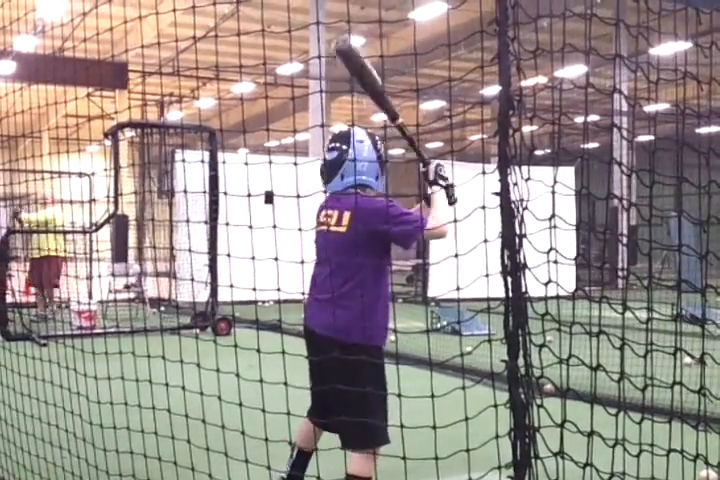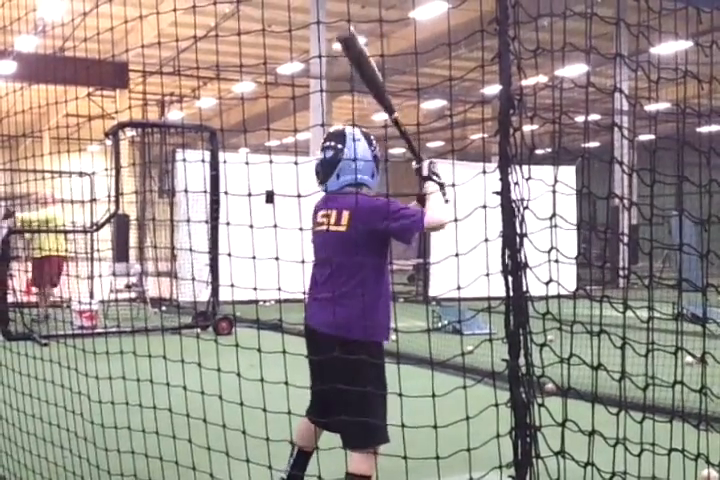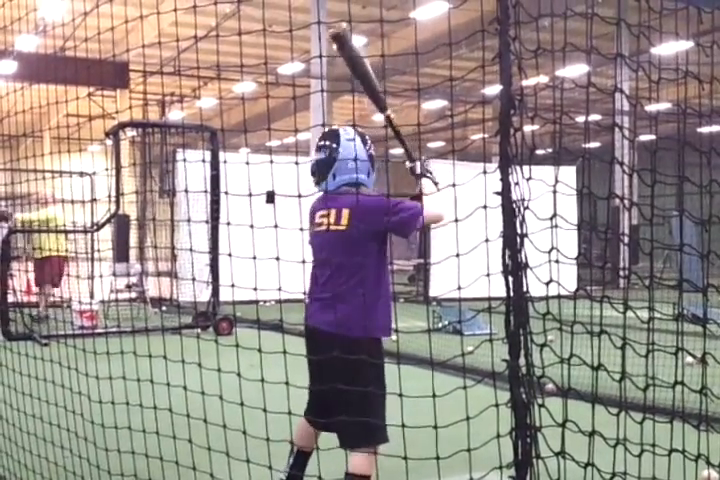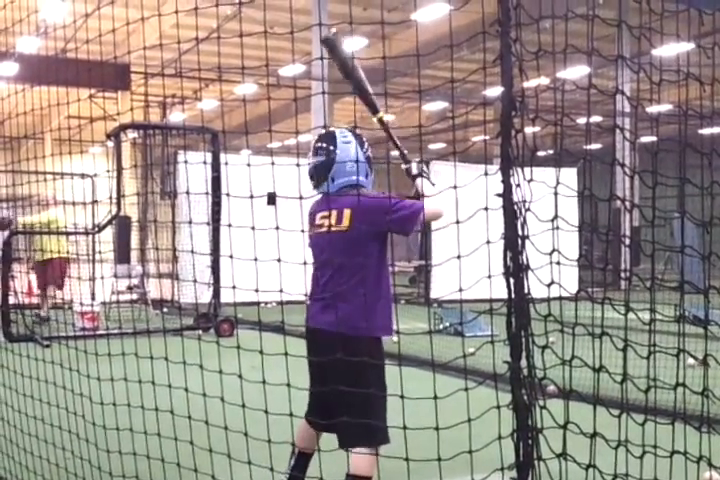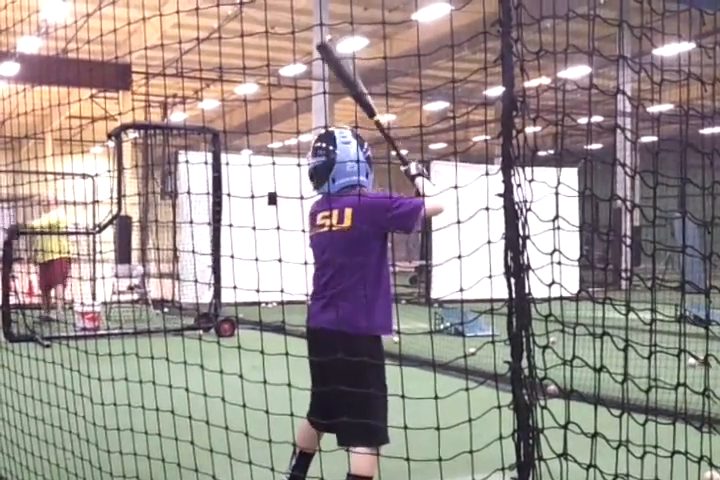
dt=0.1s
person 1, frame 1
left shoulder: (328, 208)
right shoulder: (373, 209)
right elbow: (438, 227)
left wrist: (428, 198)
right wrist: (437, 186)
left hip: (318, 328)
right hip: (354, 335)
left knee: (321, 411)
right knee: (366, 433)
person 1, frame 2
left shoulder: (323, 208)
right shoulder: (372, 208)
right elbow: (436, 220)
left wrist: (422, 195)
right wrist: (431, 182)
left hip: (319, 327)
right hip: (355, 333)
left knee: (320, 410)
right knee: (367, 432)
person 1, frame 3
left shoulder: (319, 208)
right shoulder: (369, 206)
right elbow: (434, 214)
left wrist: (410, 199)
left hip: (319, 327)
right hip: (355, 333)
left knee: (318, 411)
right knee: (365, 431)
person 1, frame 4
left shoulder: (319, 211)
right shoulder: (370, 206)
right elbow: (435, 210)
left wrist: (409, 196)
right wrist: (420, 179)
left hip: (320, 328)
right hip: (356, 333)
left knee: (319, 412)
right knee: (366, 432)
person 1, frame 5
left shoulder: (318, 211)
right shoulder: (370, 205)
right elbow: (435, 206)
left wrist: (408, 191)
right wrist: (419, 177)
left hip: (320, 328)
right hip: (356, 333)
left knee: (320, 413)
right knee: (367, 432)
person 2, frame 1
left shoulder: (54, 213)
right shoulder: (40, 215)
left elbow: (35, 218)
right elbow: (31, 229)
left wrist: (21, 215)
right wrist: (23, 223)
left hip: (52, 254)
right hip: (37, 255)
left knee: (48, 284)
right knee: (37, 285)
left ankle: (51, 308)
right ankle: (41, 313)
person 2, frame 2
left shoulder: (54, 212)
right shoulder: (41, 215)
left elbow: (35, 217)
right elbow: (32, 234)
left wrist: (18, 216)
left hip: (54, 254)
right hip: (38, 254)
left knee: (47, 283)
right knee: (39, 285)
left ankle: (43, 311)
right ankle: (43, 313)
person 2, frame 3
left shoulder: (55, 211)
right shoulder: (40, 217)
left elbow: (34, 217)
right elbow: (35, 237)
left wrist: (18, 217)
right wrist: (29, 249)
left hip: (55, 254)
right hip: (40, 255)
left knee: (48, 282)
right knee: (41, 284)
left ankle: (42, 311)
right ankle: (43, 313)
person 2, frame 4
left shoulder: (56, 214)
right shoulder: (43, 218)
left elbow: (35, 220)
right elbow: (36, 240)
left wrist: (20, 221)
right wrist: (33, 259)
left hip: (56, 257)
right hip: (41, 257)
left knee: (51, 284)
right knee: (42, 287)
left ankle: (44, 313)
right ankle: (44, 314)
person 2, frame 5
left shoulder: (57, 214)
right shoulder: (46, 217)
left elbow: (42, 223)
left wrist: (28, 225)
right wrist: (34, 252)
left hip: (59, 256)
right hip: (44, 258)
left knee: (57, 283)
right knee: (44, 288)
left ankle: (59, 314)
right ankle: (46, 314)
